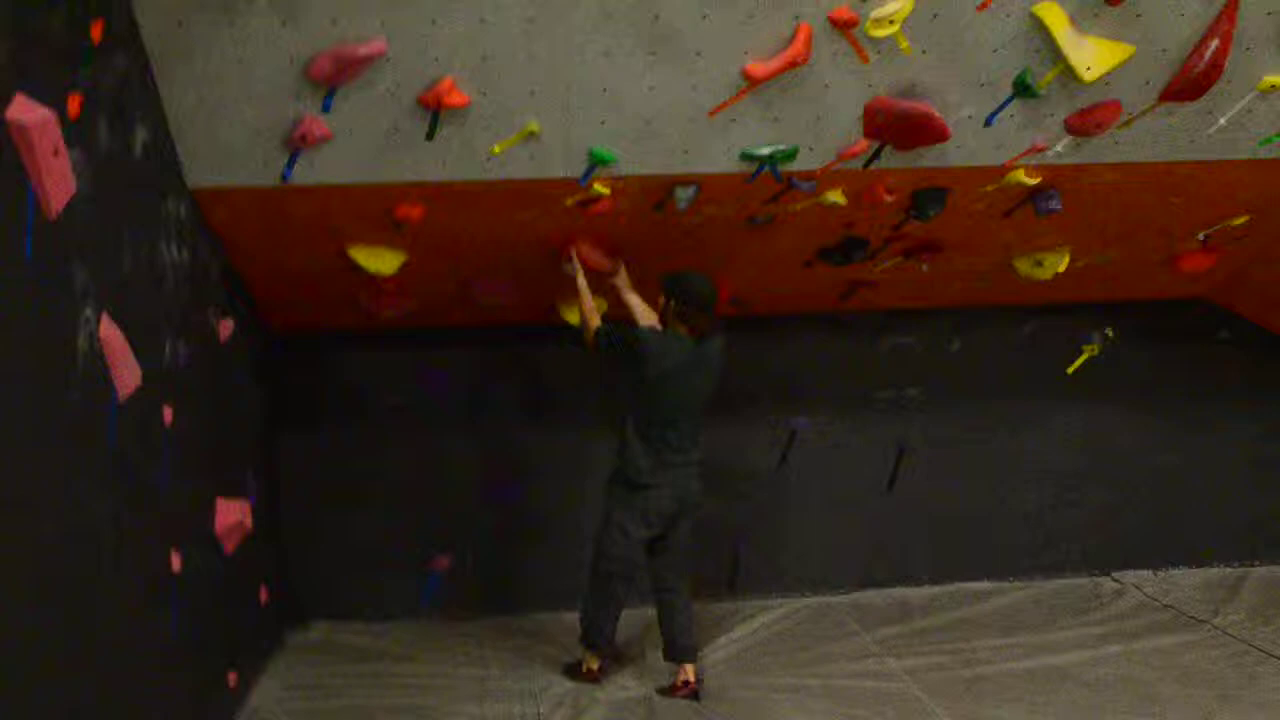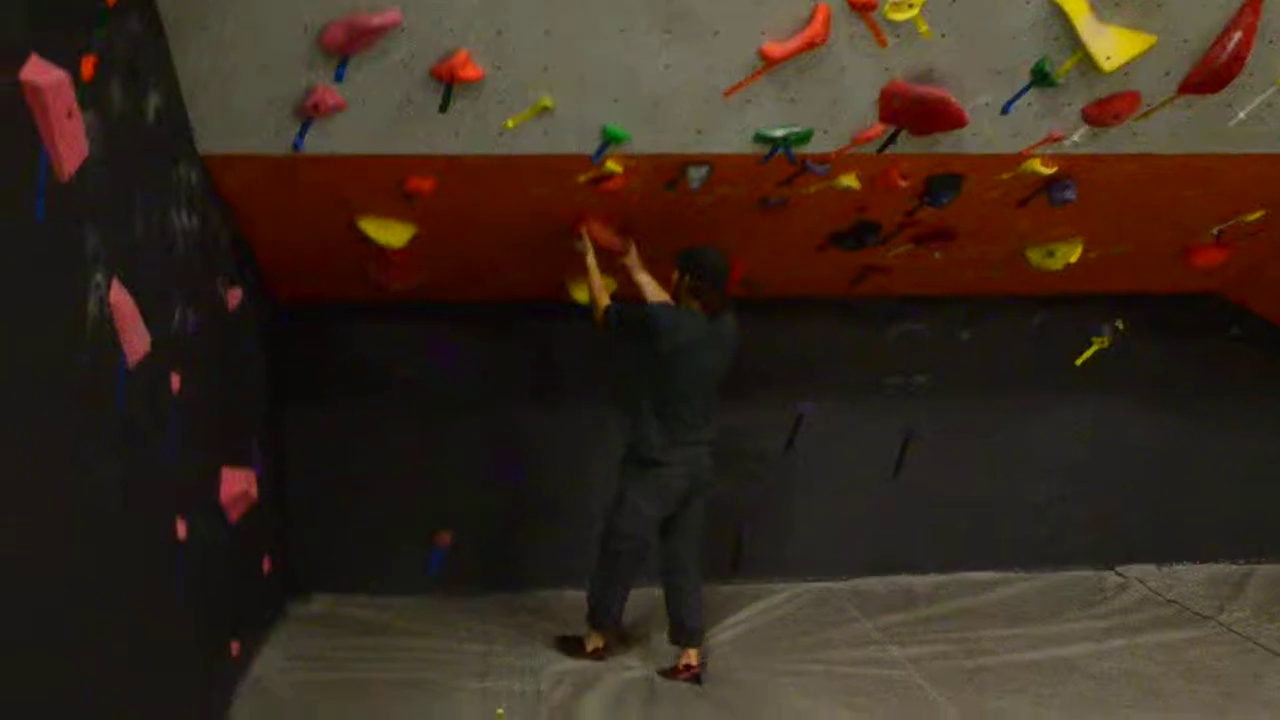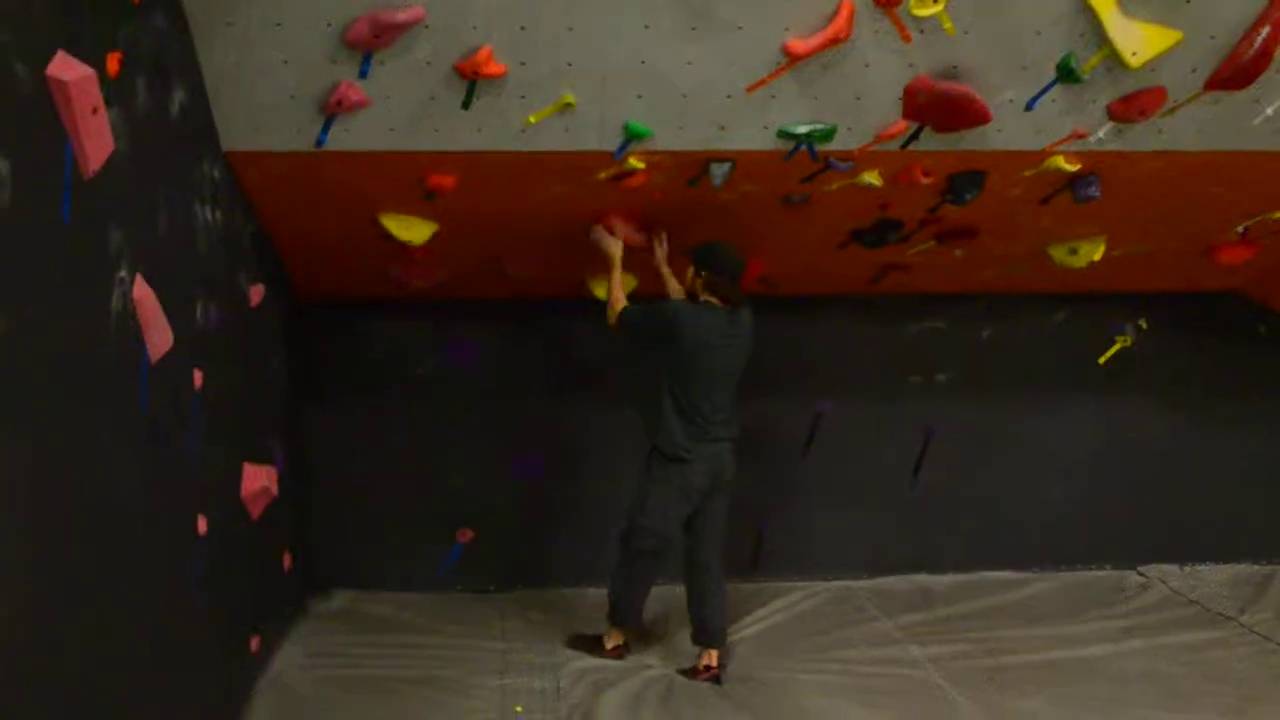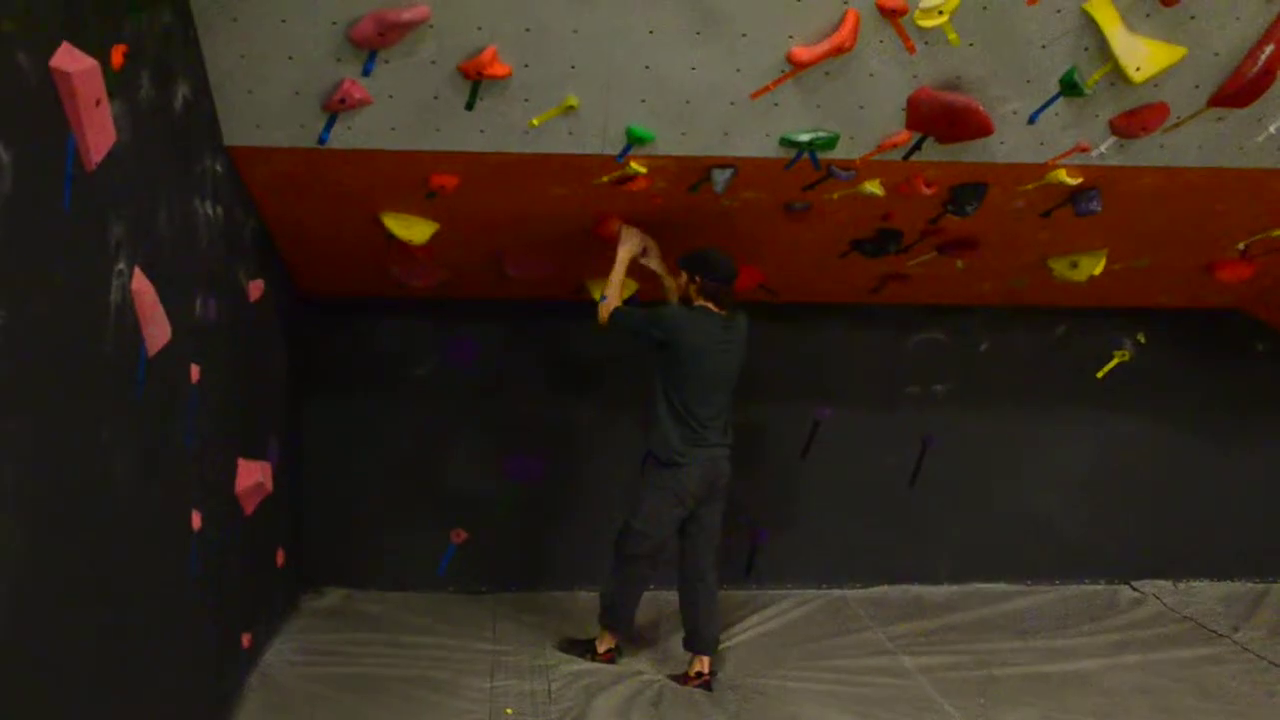
dt=0.2s
person 1, frame 1
left shoulder: (647, 348)
right shoulder: (712, 348)
left elbow: (594, 334)
left wrist: (581, 281)
right wrist: (625, 289)
left hip: (641, 489)
right hip: (684, 485)
left knee: (611, 575)
right knee: (672, 579)
left ankle: (593, 661)
right ankle: (687, 675)
person 1, frame 2
left shoulder: (660, 322)
right shoulder: (725, 325)
left elbow: (604, 313)
left wrist: (590, 259)
right wrist: (636, 269)
left hip: (655, 466)
right hip: (697, 462)
left knee: (620, 552)
right knee: (683, 559)
left ankle: (596, 639)
right ankle: (691, 658)
person 1, frame 3
left shoulder: (679, 318)
right shoulder: (741, 320)
left elbow: (618, 316)
left wrist: (615, 257)
right wrist: (662, 268)
left hip: (680, 462)
right hip: (720, 459)
left knee: (642, 549)
right knee: (707, 558)
left ankle: (616, 637)
right ankle: (711, 658)
person 1, frame 4
left shoulder: (675, 323)
right shoulder: (736, 326)
left elbow: (607, 313)
left wrist: (624, 256)
right wrist: (658, 268)
left hip: (675, 467)
right hip: (716, 464)
left knee: (635, 554)
right knee: (701, 564)
left ankle: (606, 642)
right ankle: (702, 665)
